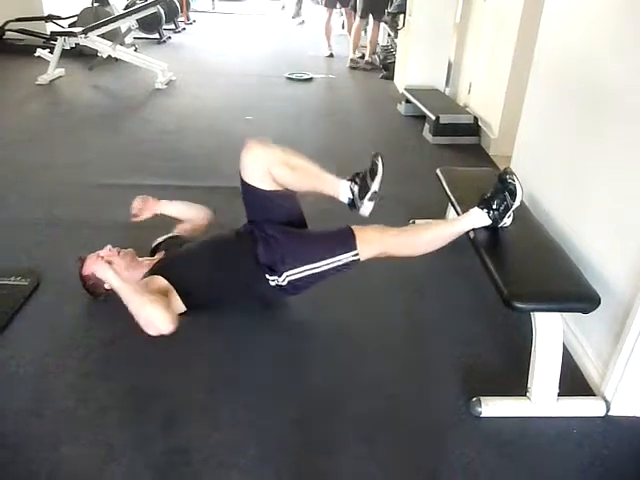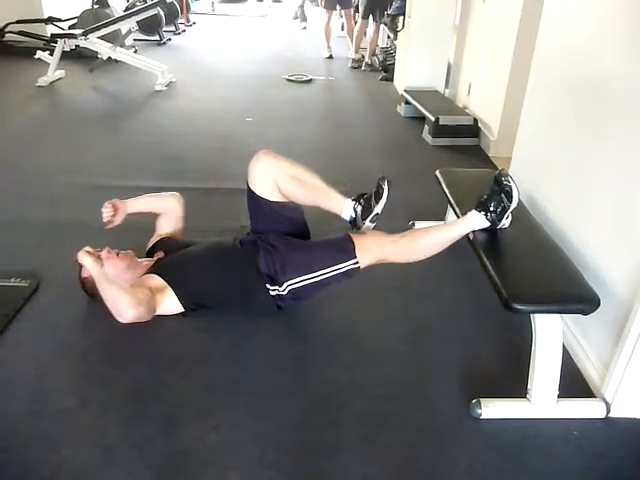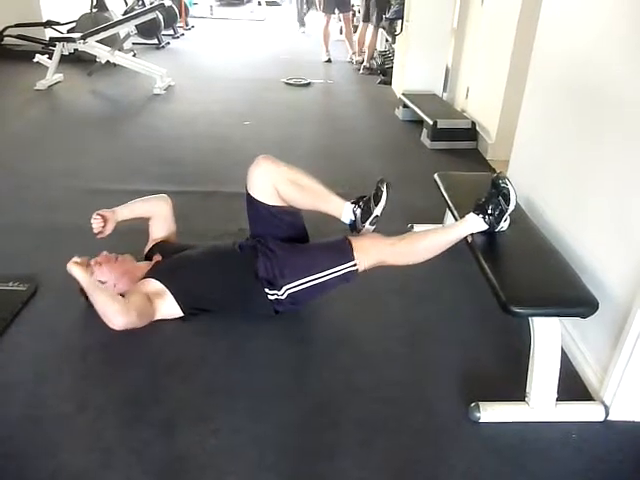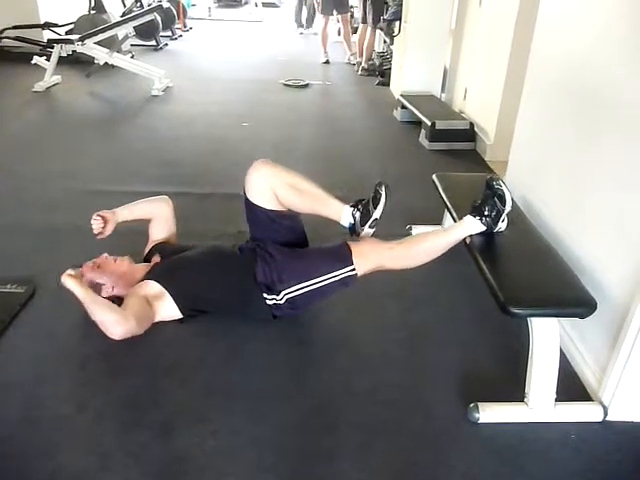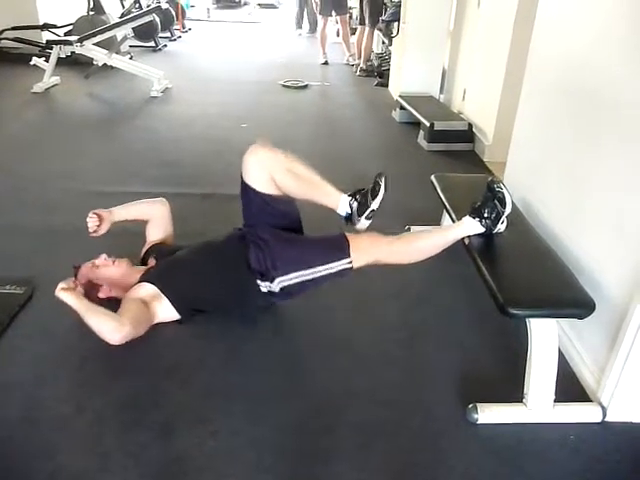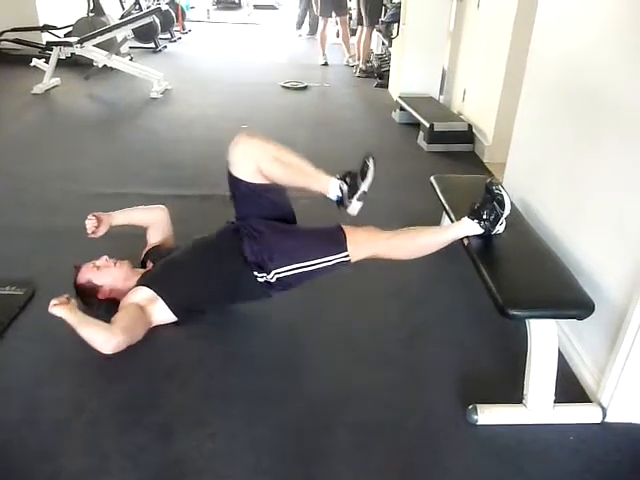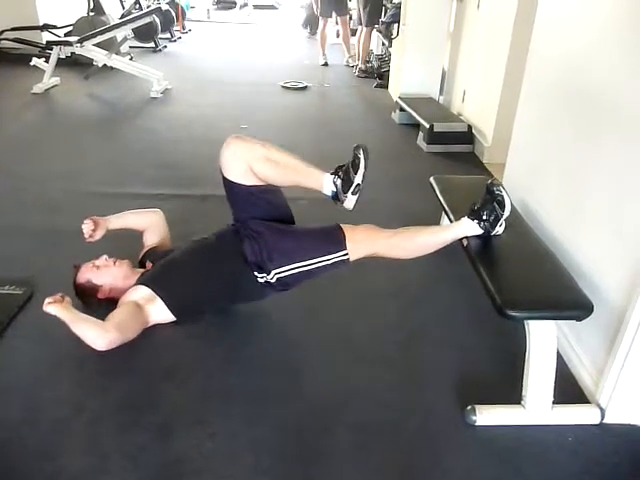
dt=0.2s
person 1, frame 1
left shoulder: (164, 248)
right shoulder: (148, 290)
left elbow: (203, 215)
right elbow: (162, 323)
left wrist: (156, 206)
right wrist: (117, 281)
left hip: (264, 239)
right hip: (273, 268)
left knee: (257, 153)
right knee: (379, 239)
left ankle: (349, 192)
right ankle: (481, 216)
person 1, frame 2
left shoulder: (161, 247)
right shoulder: (148, 291)
left elbow: (173, 200)
right elbow: (128, 311)
left wrist: (124, 206)
right wrist: (92, 267)
left hip: (265, 246)
right hip: (275, 277)
left knee: (265, 164)
right knee: (380, 246)
left ankle: (352, 211)
right ankle: (478, 219)
person 1, frame 3
left shoulder: (156, 253)
right shoulder: (147, 295)
left elbow: (162, 202)
right elbow: (120, 318)
left wrist: (114, 215)
right wrist: (83, 278)
left hip: (264, 249)
right hip: (274, 280)
left knee: (264, 169)
right knee: (378, 249)
left ankle: (352, 213)
right ankle: (477, 221)
person 1, frame 4
left shoulder: (155, 254)
right shoulder: (145, 298)
left elbow: (164, 204)
right elbow: (122, 327)
left wrist: (115, 215)
right wrist: (79, 290)
left hip: (265, 251)
right hip: (272, 284)
left knee: (262, 173)
right knee: (378, 253)
left ankle: (350, 216)
right ankle: (473, 223)
person 1, frame 5
left shoulder: (152, 254)
right shoulder: (139, 301)
left elbow: (161, 206)
right elbow: (118, 332)
left wrist: (110, 215)
right wrist: (76, 301)
left hip: (258, 243)
right hip: (267, 270)
left knee: (260, 156)
right knee: (374, 246)
left ankle: (348, 206)
right ankle: (473, 224)
person 1, frame 6
left shoulder: (152, 256)
right shoulder: (138, 304)
left elbow: (160, 212)
right elbow: (111, 341)
left wrist: (109, 219)
right wrist: (70, 313)
left hip: (253, 234)
right hip: (264, 262)
left knee: (244, 147)
right knee: (369, 240)
left ankle: (339, 190)
right ankle: (471, 225)
person 1, frame 7
left shoulder: (151, 258)
right shoulder: (138, 303)
left elbow: (155, 216)
right elbow: (104, 338)
left wrist: (105, 223)
right wrist: (63, 311)
left hip: (253, 236)
right hip: (264, 262)
left knee: (236, 150)
right knee: (370, 238)
left ankle: (334, 185)
right ankle: (472, 226)
